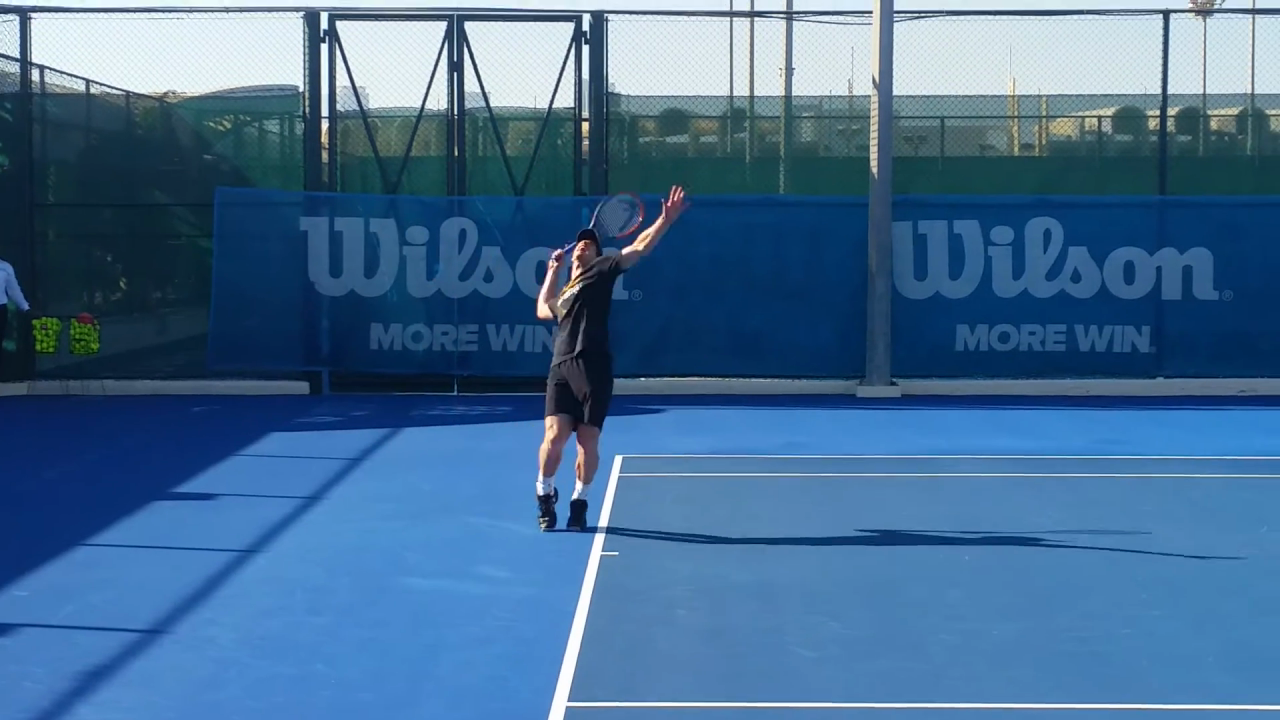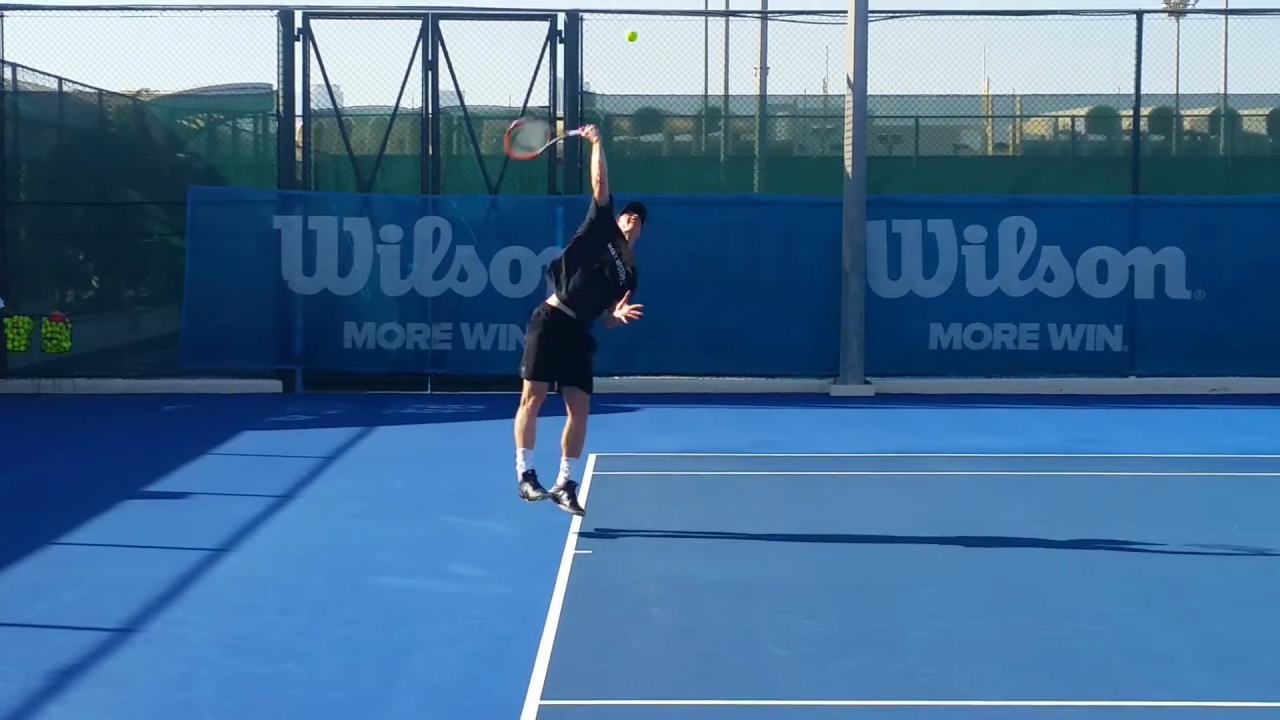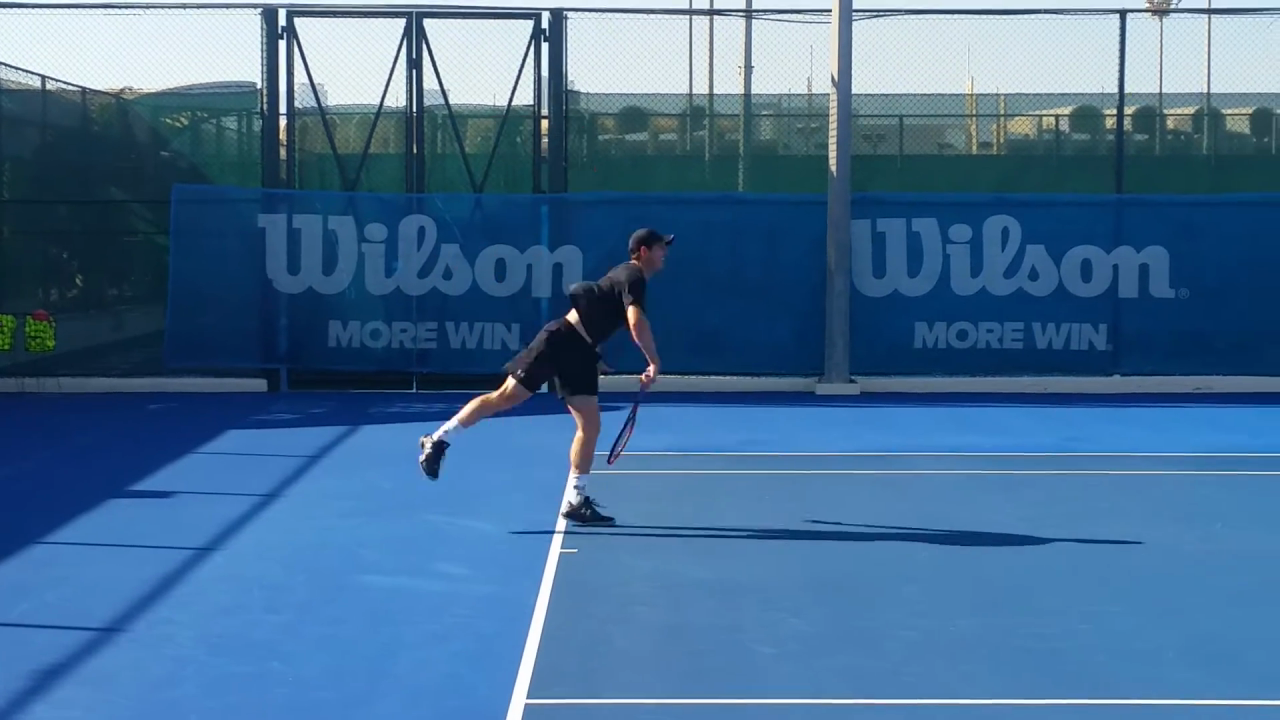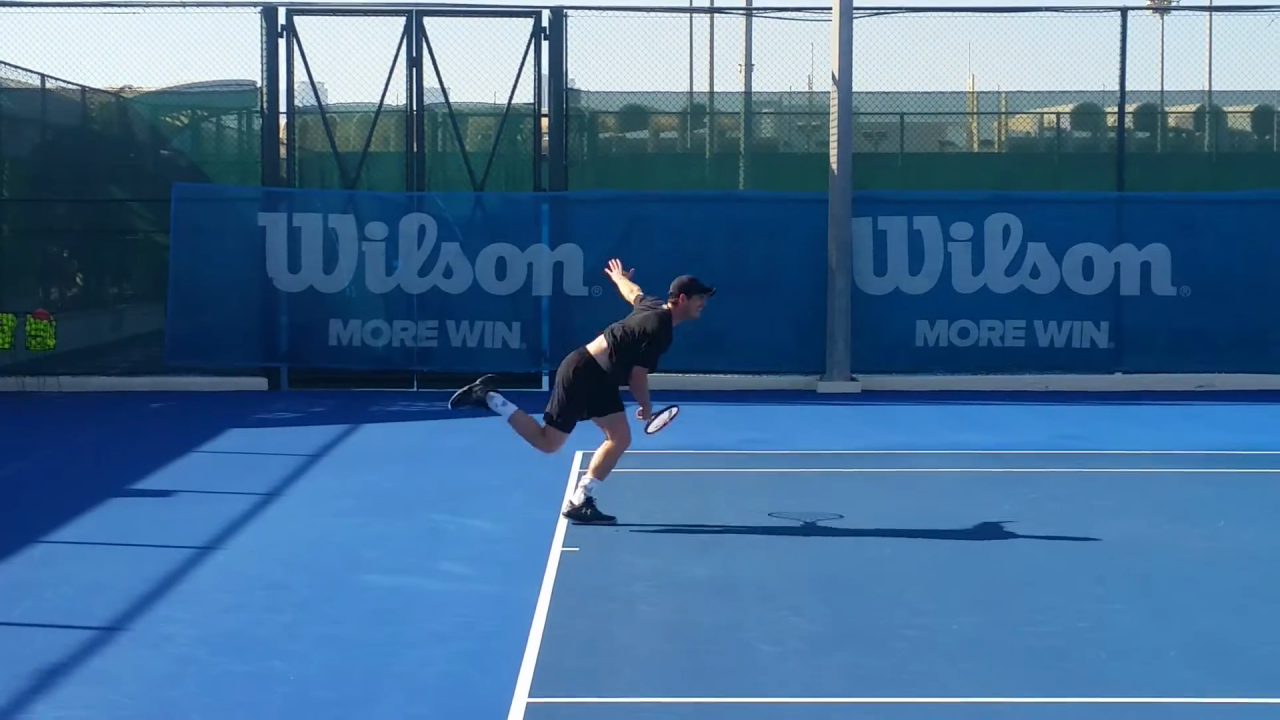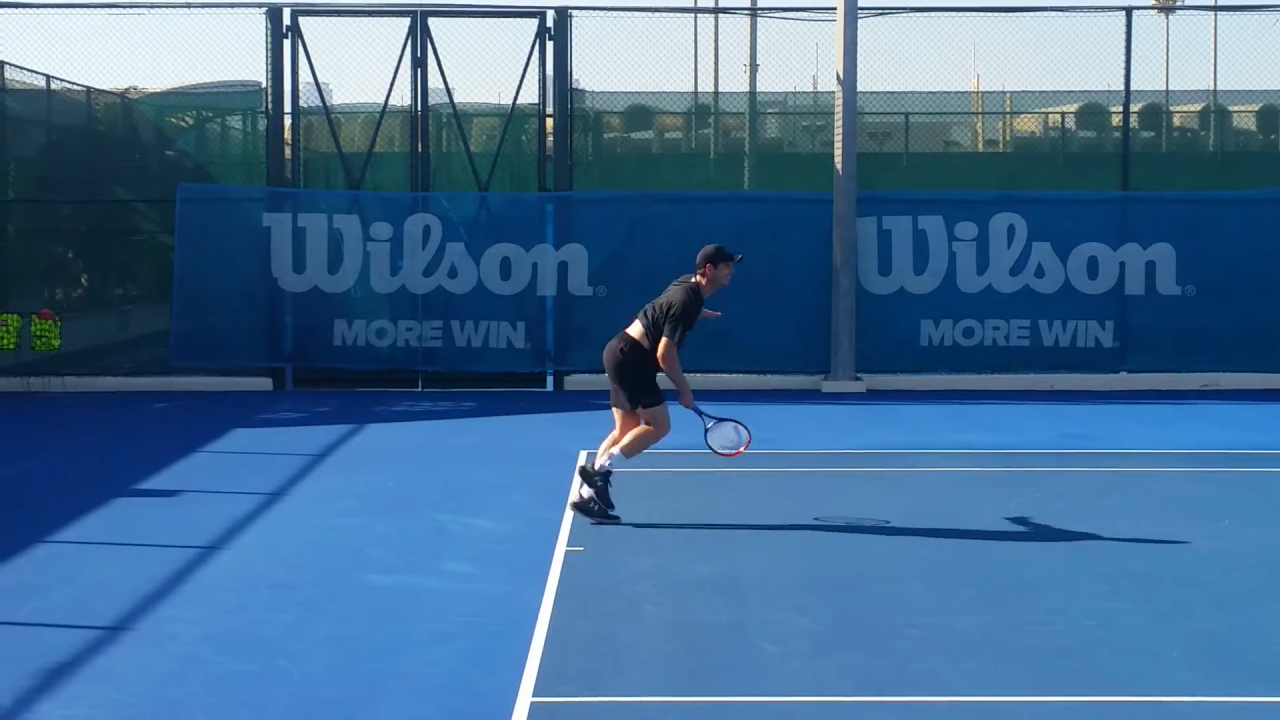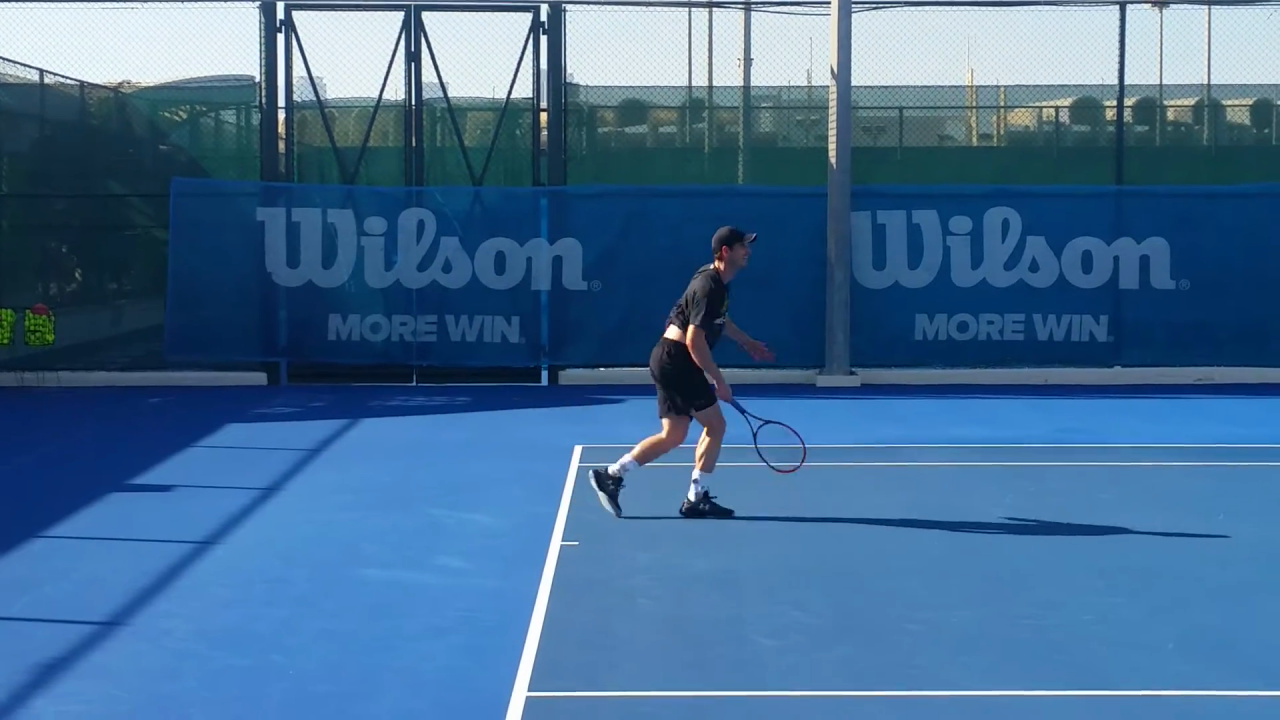
dt=0.2s
person 1, frame 1
left shoulder: (602, 268)
right shoulder: (561, 290)
left elbow: (641, 248)
right elbow: (542, 310)
left wrist: (667, 218)
right wrist: (552, 270)
left hip: (591, 369)
right hip: (561, 368)
left knee: (587, 443)
right knee: (554, 439)
left ankle: (578, 501)
right ankle: (545, 496)
person 1, frame 2
left shoulder: (627, 272)
right shoulder: (602, 227)
left elbow: (608, 317)
right elbow: (600, 185)
left wrist: (619, 313)
right wrist: (597, 143)
left hip: (578, 334)
right hip: (549, 321)
left knee: (579, 411)
right knee: (532, 398)
left ankle: (565, 484)
right ankle: (526, 475)
person 1, frame 3
left shoulder: (624, 276)
right shoulder: (634, 276)
right elbow: (637, 323)
right wrist: (654, 362)
left hip: (576, 349)
right hip: (558, 342)
left knee: (591, 425)
right knee: (502, 399)
left ankle: (577, 500)
right ankle: (437, 441)
person 1, frame 4
left shoulder: (654, 306)
right shoulder: (660, 330)
left elbow: (633, 293)
right elbow: (637, 378)
left wrist: (620, 278)
right wrist: (646, 405)
left hip: (600, 376)
right hip: (583, 372)
left knee: (620, 438)
right knee: (547, 443)
left ankle: (580, 501)
right ankle: (488, 395)
person 1, frame 5
left shoulder: (688, 285)
right shoulder: (683, 303)
right elbow: (665, 353)
left wrist: (705, 313)
right wrist: (683, 389)
left hip: (623, 353)
right hip: (629, 356)
left knee: (625, 430)
right knee: (658, 425)
left ankle: (588, 495)
right ankle: (599, 469)
person 1, frame 6
left shoulder: (715, 278)
right shoulder: (710, 287)
left elbow: (719, 318)
right elbow: (695, 341)
left wrist: (746, 342)
right wrist: (720, 381)
left hip: (668, 359)
right hip: (676, 361)
left knee: (672, 436)
right knee: (716, 427)
left ankle: (611, 476)
right ankle: (696, 499)
